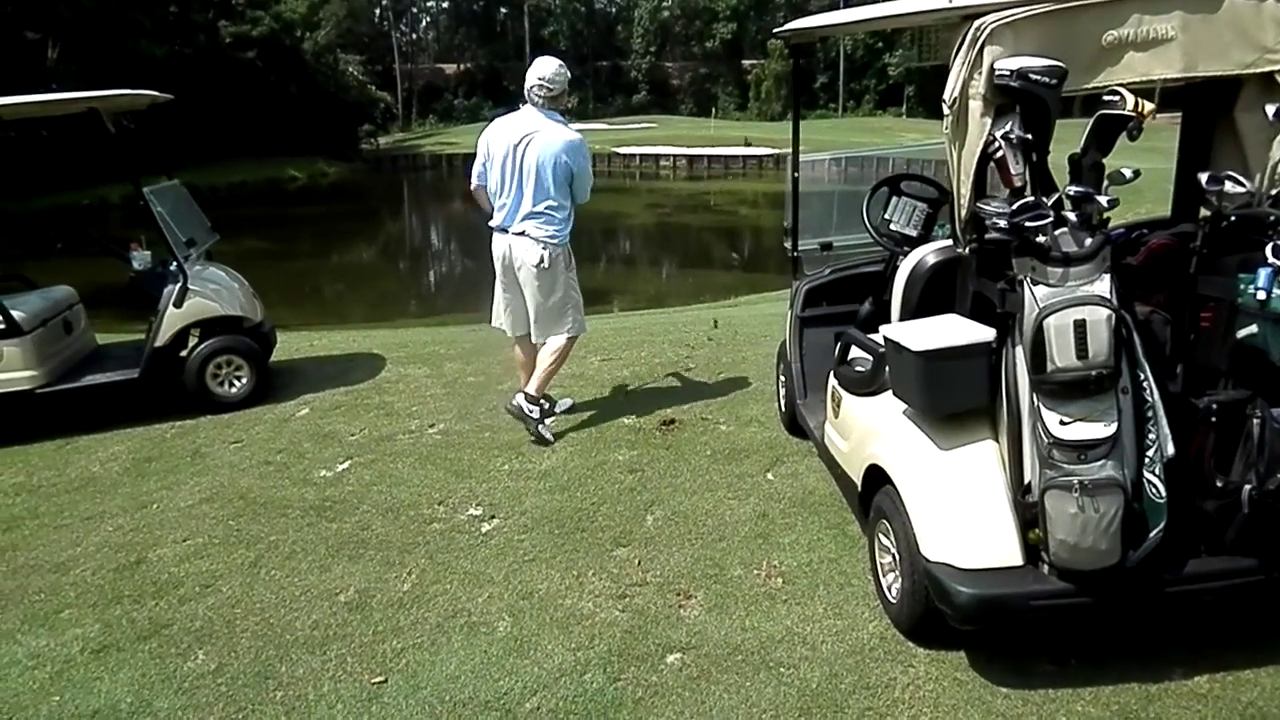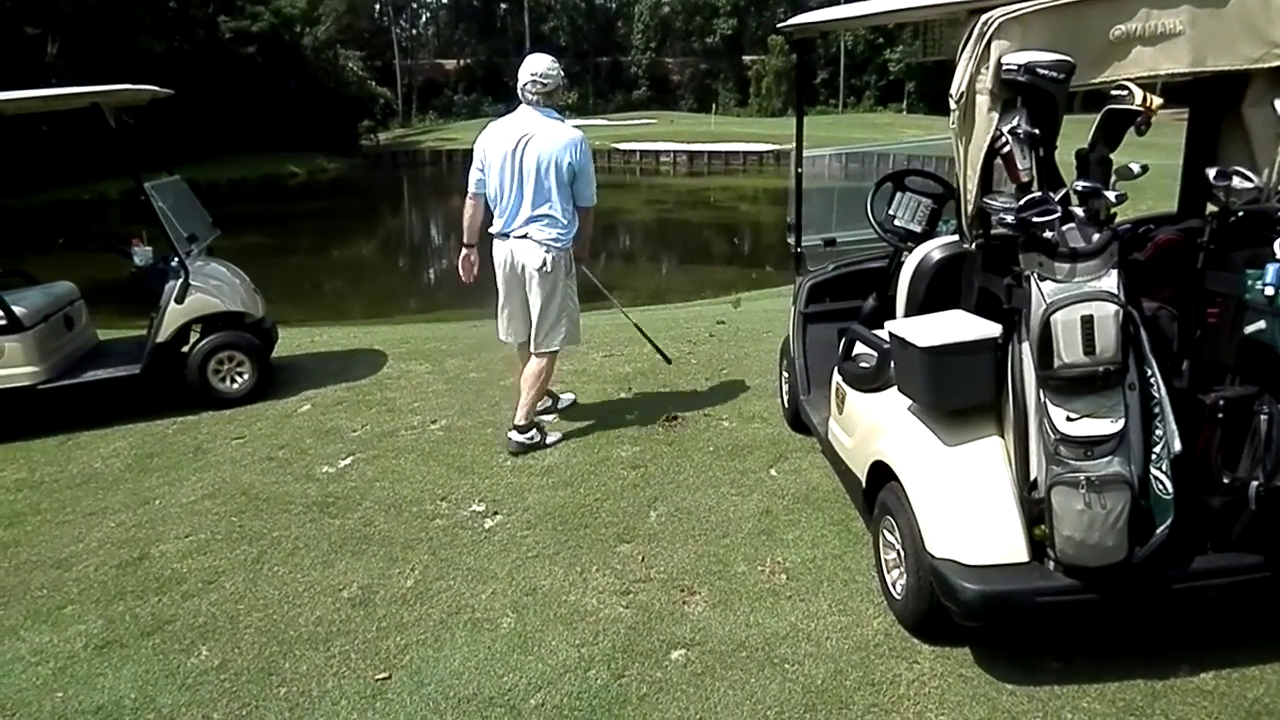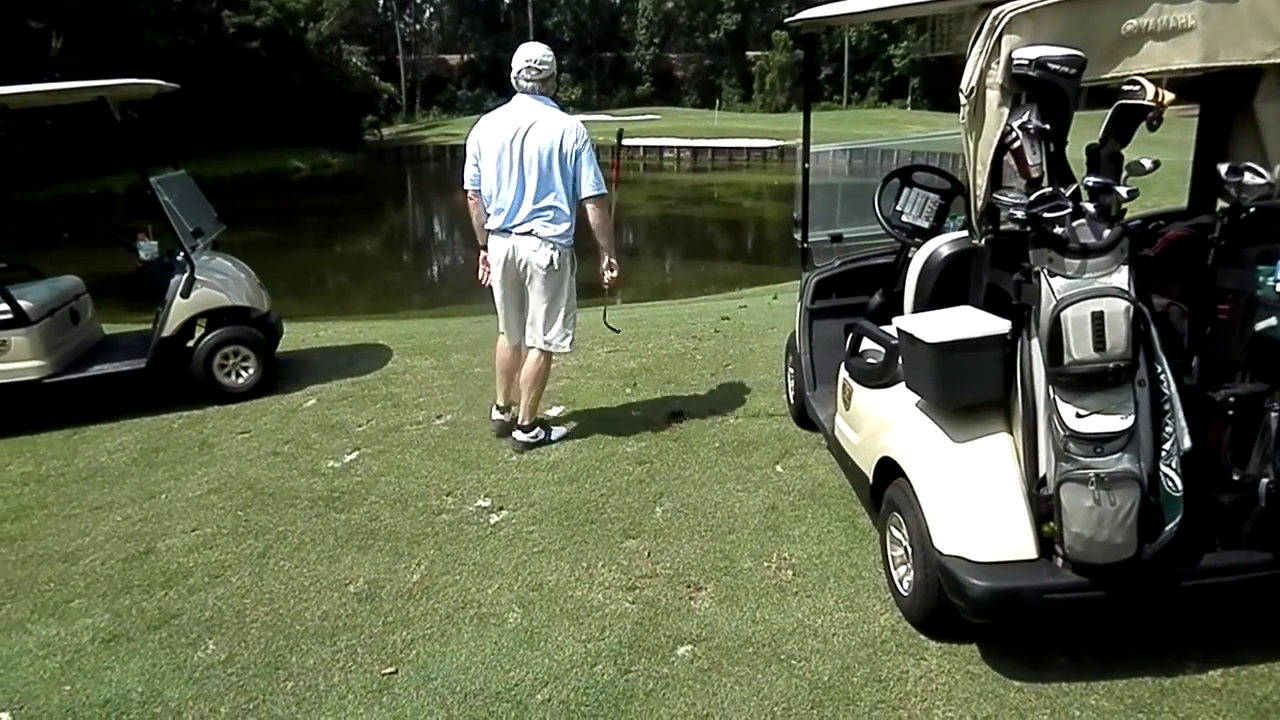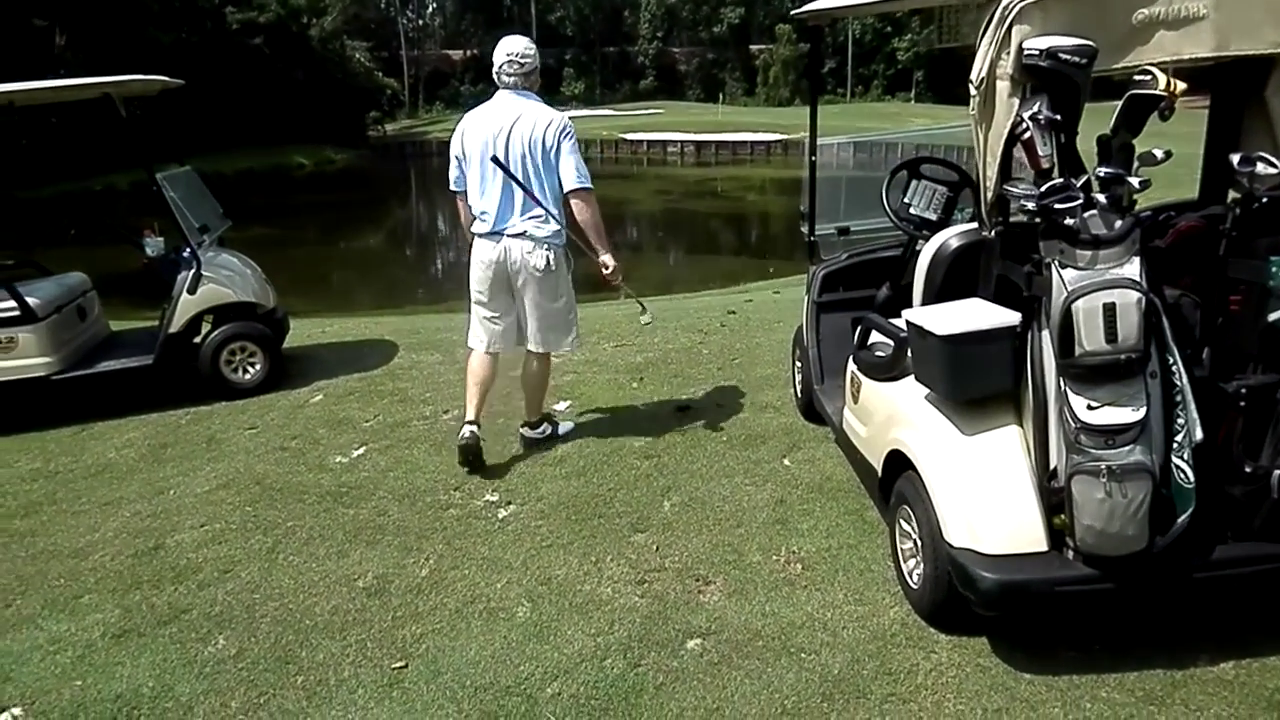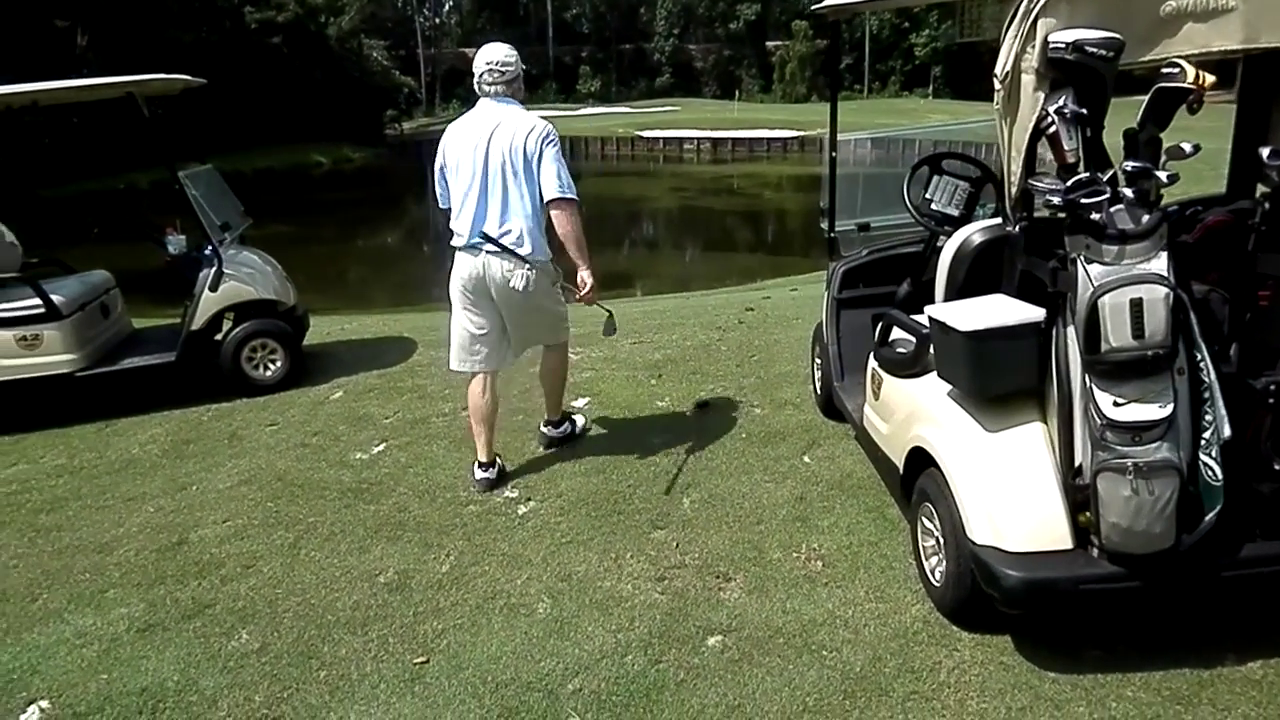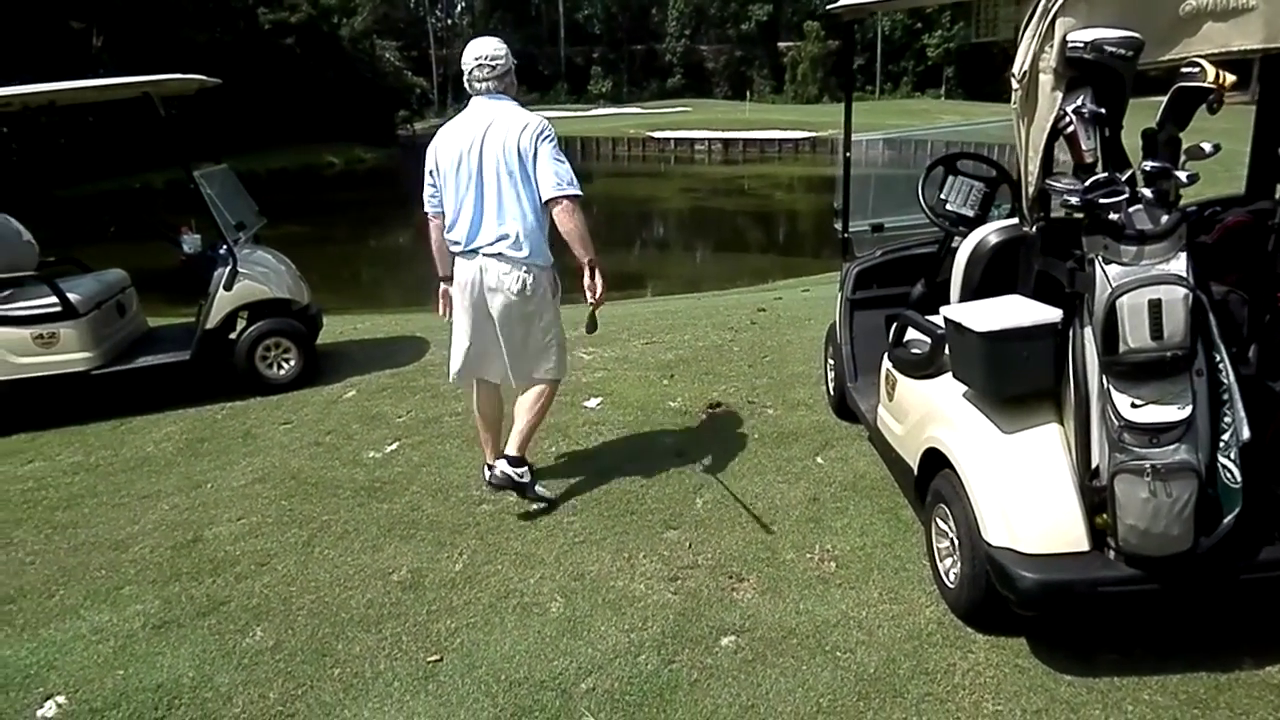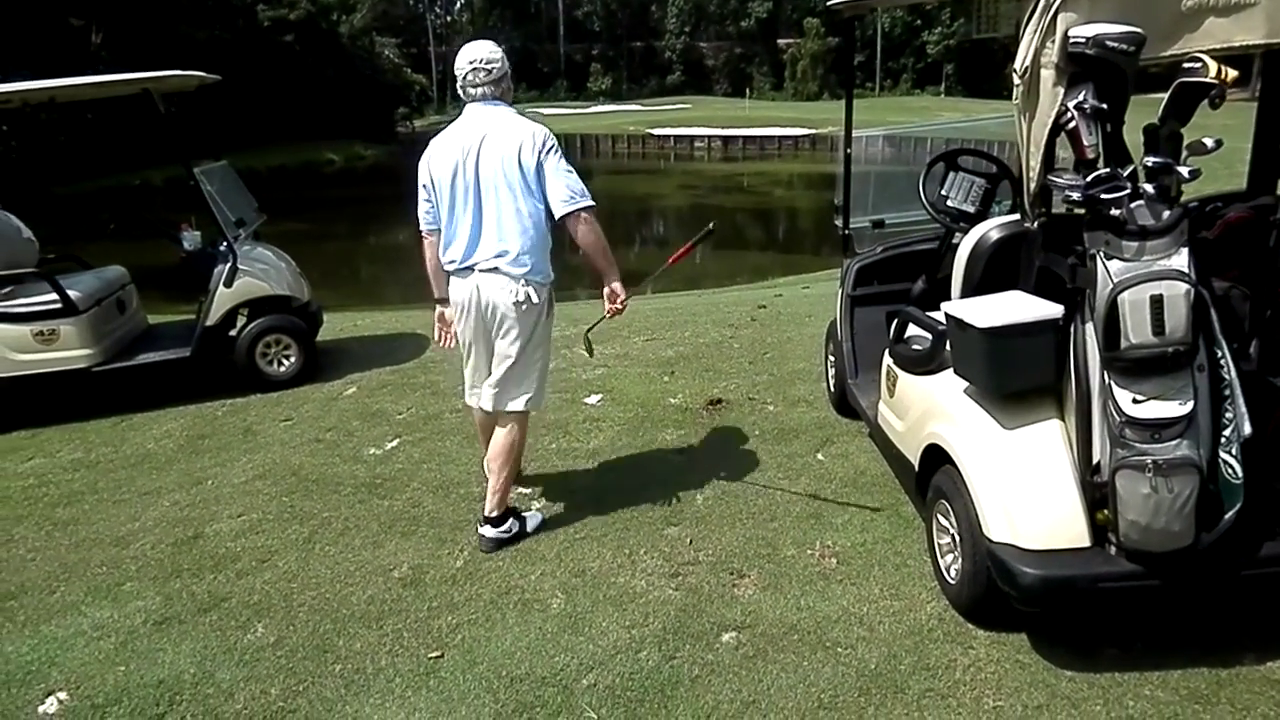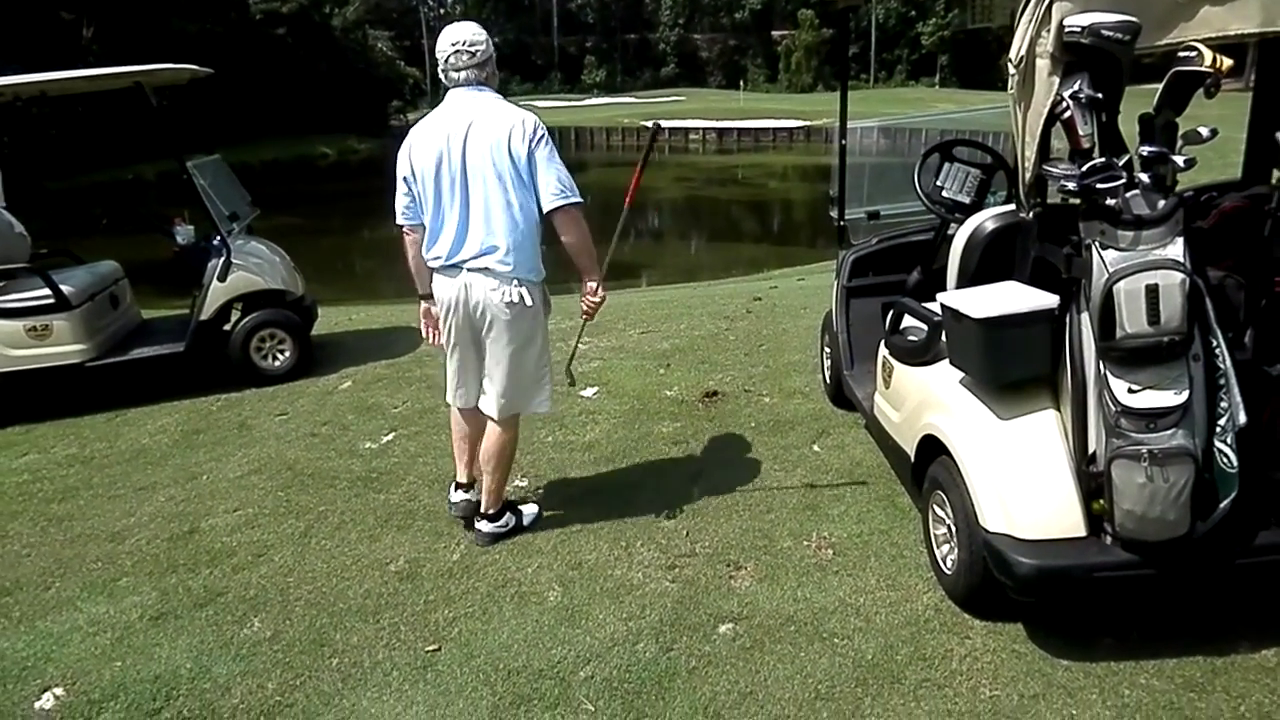
dt=0.3s
person 1, frame 1
left shoulder: (495, 130)
right shoulder: (571, 142)
left elbow: (477, 187)
right elbow: (581, 197)
left hip: (504, 240)
right hip: (544, 247)
left knee: (522, 330)
right knee: (563, 330)
left ankle: (535, 397)
right ankle: (529, 397)
person 1, frame 2
left shoulder: (492, 133)
right shoulder: (571, 139)
left elbow: (474, 198)
right elbow: (585, 206)
left wrist: (468, 246)
right wrist: (582, 246)
left hip: (504, 247)
right hip: (547, 251)
left knee: (524, 336)
right knee: (547, 343)
left ankle: (541, 397)
right ankle: (521, 428)
person 1, frame 3
left shoulder: (486, 126)
right shoulder: (569, 129)
left elbow: (474, 196)
right elbow: (593, 200)
left wrist: (484, 247)
right wrist: (608, 255)
left hip: (502, 244)
right hip: (547, 246)
left knee: (510, 330)
right knee: (541, 341)
left ankle: (502, 409)
right ankle: (527, 427)
person 1, frame 4
left shoulder: (469, 123)
right shoulder: (552, 123)
left elbow: (462, 196)
right elbow: (578, 195)
right wrist: (603, 251)
left hip: (487, 247)
right hip: (537, 248)
left knee: (484, 342)
right knee: (539, 343)
left ankle: (470, 424)
right ankle: (534, 424)
person 1, frame 5
left shoulder: (453, 134)
right shoulder: (536, 129)
right elbow: (561, 206)
right wrist: (583, 266)
left hip: (468, 264)
right hip: (522, 265)
left knee: (480, 368)
right knee: (555, 338)
left ankle: (486, 464)
right ankle: (555, 422)
person 1, frame 6
left shoulder: (444, 137)
right shoulder: (530, 126)
left elbow: (435, 219)
right elbow: (562, 204)
left wrist: (446, 278)
right wrist: (589, 264)
left hip: (468, 270)
right hip: (520, 269)
left knee: (484, 374)
right knee: (543, 372)
left ankle: (493, 463)
right ankle: (514, 459)
person 1, frame 7
left shoulder: (438, 148)
right shoulder: (531, 136)
left elbow: (431, 236)
right elbow: (577, 215)
left wrist: (442, 300)
right wrist: (611, 277)
left hip: (464, 286)
right hip: (518, 286)
left knee: (483, 389)
right knee: (512, 403)
left ankle: (494, 466)
right ankle: (496, 517)
person 1, frame 8
left shoulder: (419, 136)
right shoulder: (520, 124)
left elbow: (412, 230)
right elbow: (564, 211)
left wrist: (426, 297)
right wrist: (591, 277)
left hip: (449, 285)
right hip: (508, 284)
left knee: (463, 395)
right knee: (503, 404)
left ankle: (464, 486)
right ankle: (492, 513)
